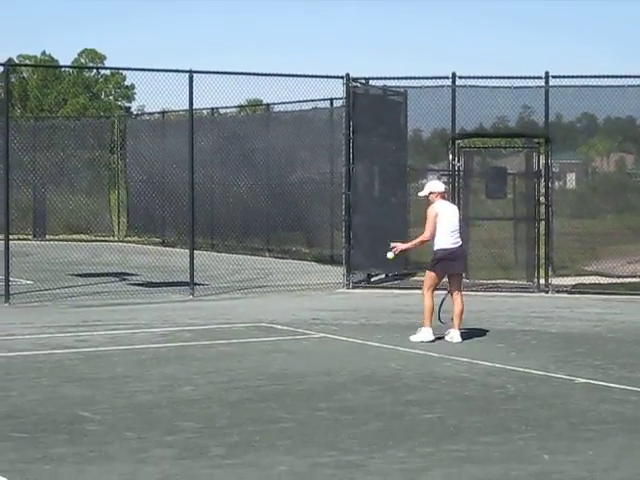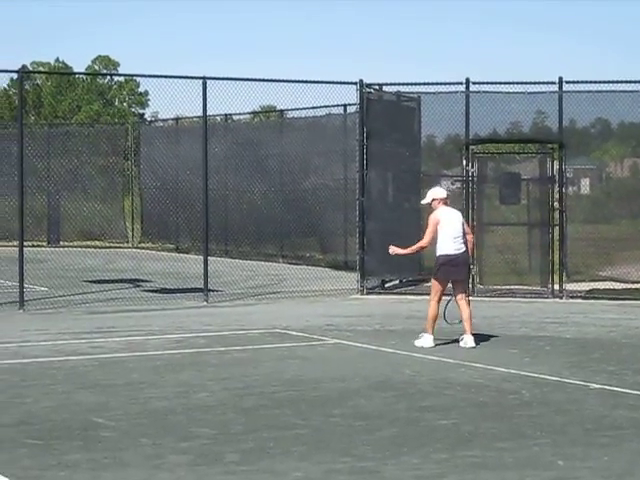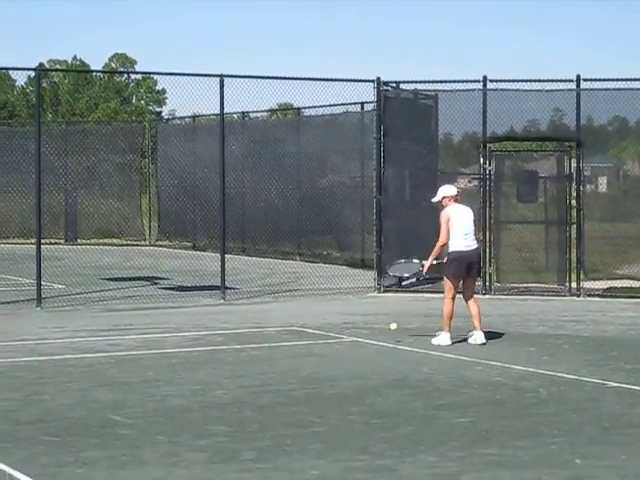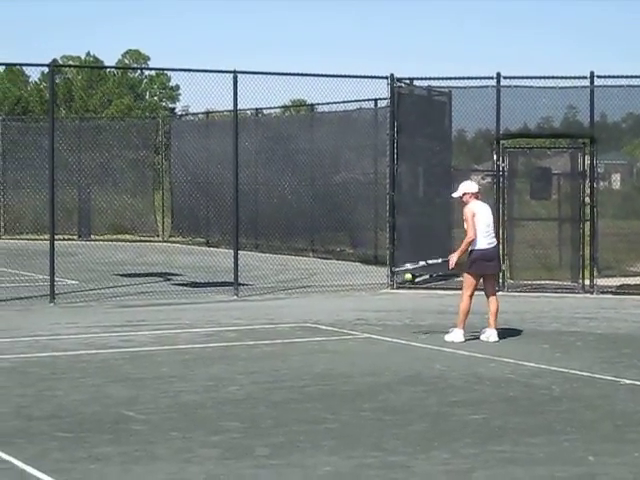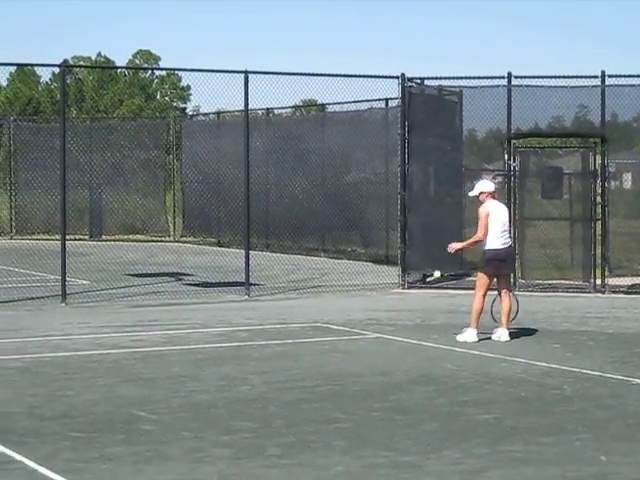
dt=0.3s
person 1, frame 1
left shoulder: (433, 208)
right shoulder: (453, 207)
left elbow: (426, 236)
left wrist: (404, 246)
left hip: (442, 253)
right hip: (458, 251)
left knee: (427, 291)
right knee: (456, 293)
left ankle: (427, 330)
right ankle: (455, 332)
person 1, frame 2
left shoulder: (435, 215)
right shoulder: (457, 213)
left elbow: (425, 243)
right elbow: (470, 236)
left wrist: (402, 251)
right wrist: (468, 258)
left hip: (445, 259)
right hip: (461, 257)
left knee: (435, 299)
right knee: (462, 299)
left ankle: (428, 337)
right ankle: (468, 337)
person 1, frame 3
left shoulder: (446, 212)
right shoulder: (468, 210)
left elbow: (443, 240)
left wrist: (430, 259)
left hip: (458, 256)
right hip: (473, 253)
left knee: (449, 297)
right knee: (469, 296)
left ankle: (445, 334)
right ankle: (478, 332)
person 1, frame 4
left shoulder: (469, 208)
right shoulder: (486, 207)
left elbow: (471, 236)
left wrist: (457, 254)
right wrist: (461, 251)
left hip: (479, 254)
right hip: (493, 251)
left knee: (467, 294)
right knee: (491, 293)
left ankle: (459, 331)
right ankle: (492, 331)
person 1, frame 5
left shoulder: (484, 208)
right shoulder: (503, 207)
left elbow: (480, 236)
left wrist: (461, 245)
left hip: (493, 253)
right hip: (508, 250)
left knee: (480, 293)
right knee: (504, 292)
left ankle: (472, 331)
right ankle: (503, 330)
